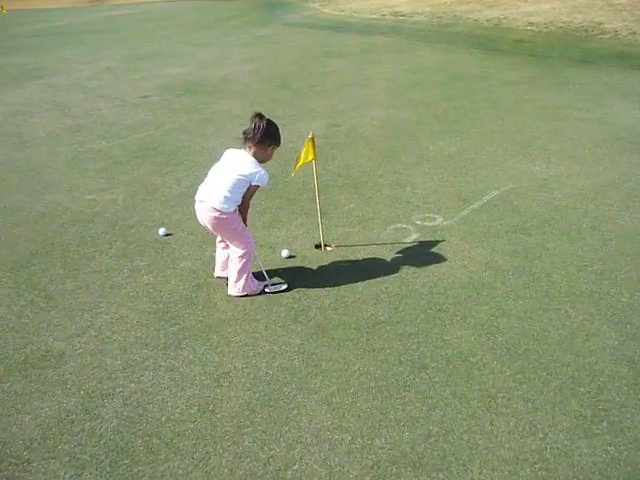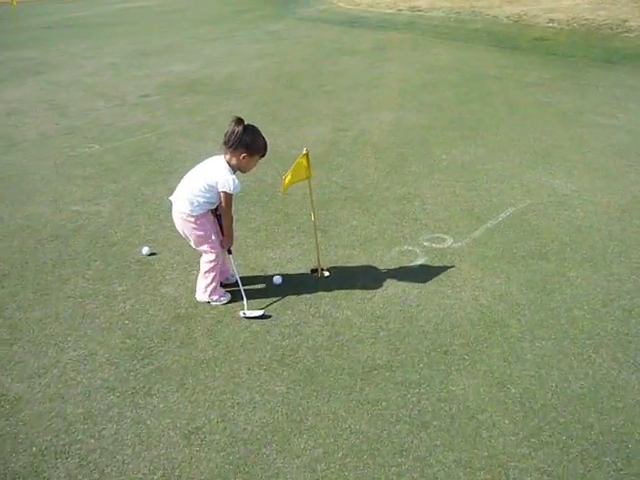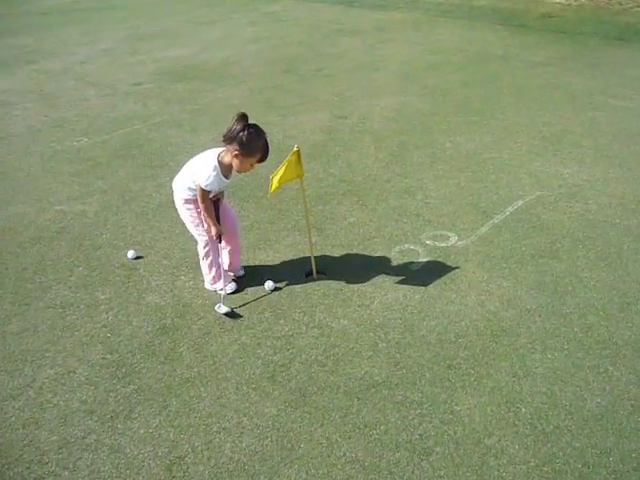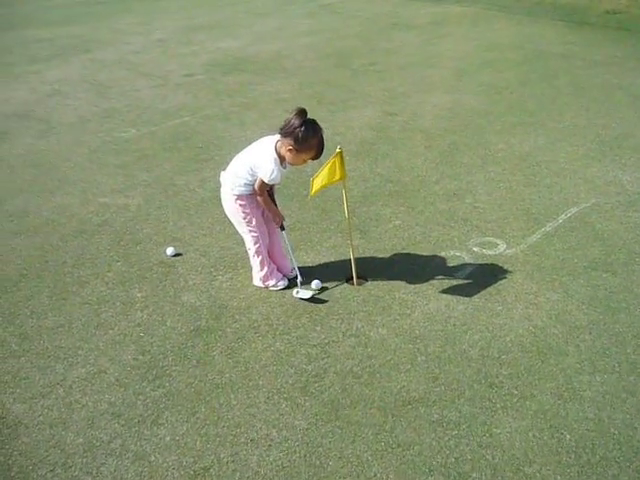
dt=0.7s
person 1, frame 1
left shoulder: (230, 153)
right shoulder: (259, 173)
right elbow: (245, 202)
right wrist: (243, 225)
left hip: (201, 204)
right hip: (219, 212)
left knee: (226, 237)
right knee: (244, 244)
left ankle: (224, 269)
right ankle: (242, 286)
person 1, frame 2
left shoulder: (219, 161)
right shoulder: (228, 179)
right elbow: (227, 212)
left wrist: (224, 233)
right wrist: (229, 236)
left hip: (187, 206)
right hip: (190, 215)
left knee: (217, 240)
right knee: (213, 250)
left ankle: (220, 275)
right ankle: (208, 293)
person 1, frame 3
left shoulder: (226, 156)
right shoulder: (210, 172)
right elbow: (203, 201)
left wrist: (219, 193)
right wrist: (213, 225)
left hip: (208, 194)
right hip: (189, 198)
left knee: (230, 225)
right knee: (208, 238)
left ankle: (230, 265)
right ankle: (214, 280)
person 1, frame 4
left shoulder: (279, 141)
right shoulder: (272, 167)
right elbow: (260, 192)
left wrist: (270, 189)
right wrist: (276, 214)
left hip: (251, 188)
right hip: (237, 194)
left knee: (271, 228)
right knee: (257, 236)
left ankle: (281, 267)
right ankle: (266, 277)
